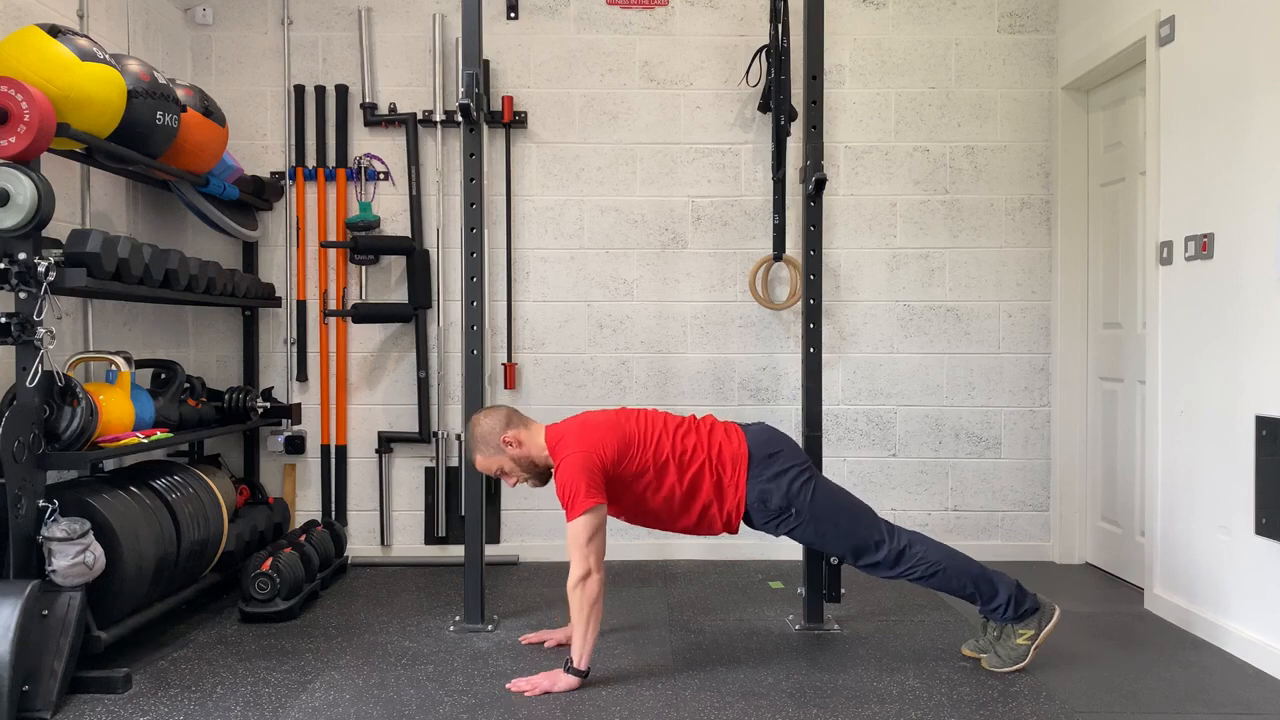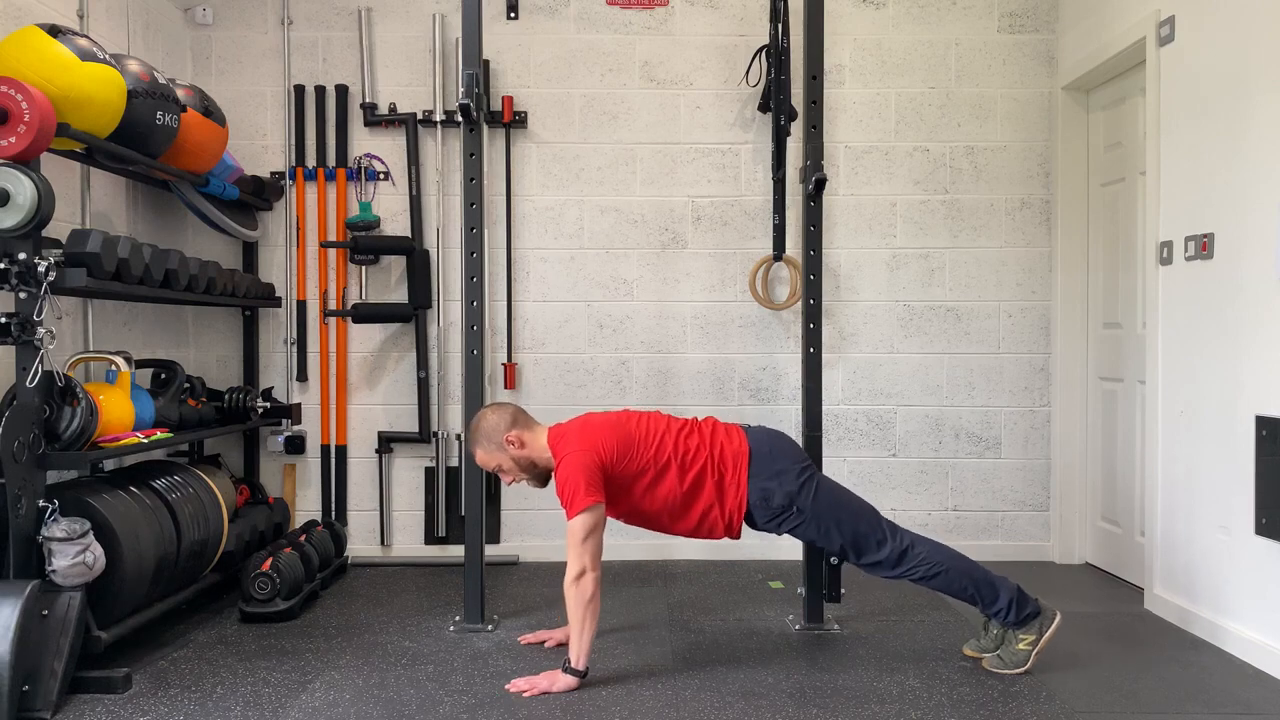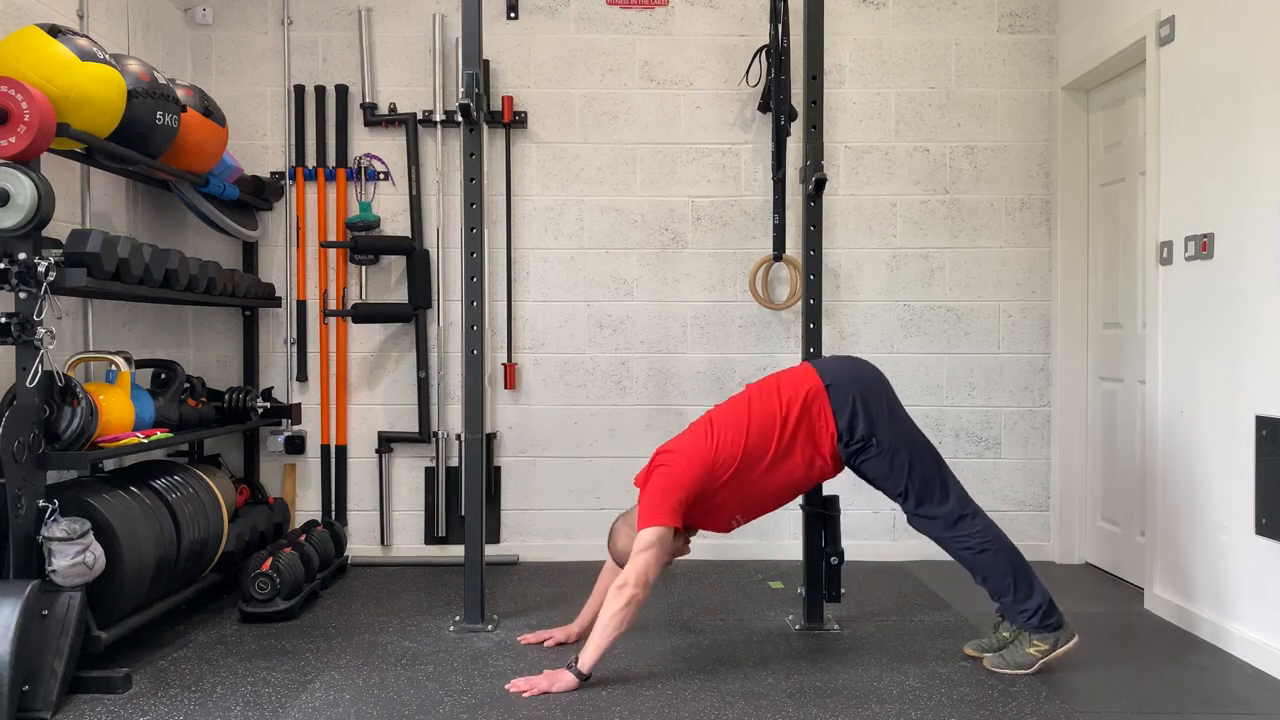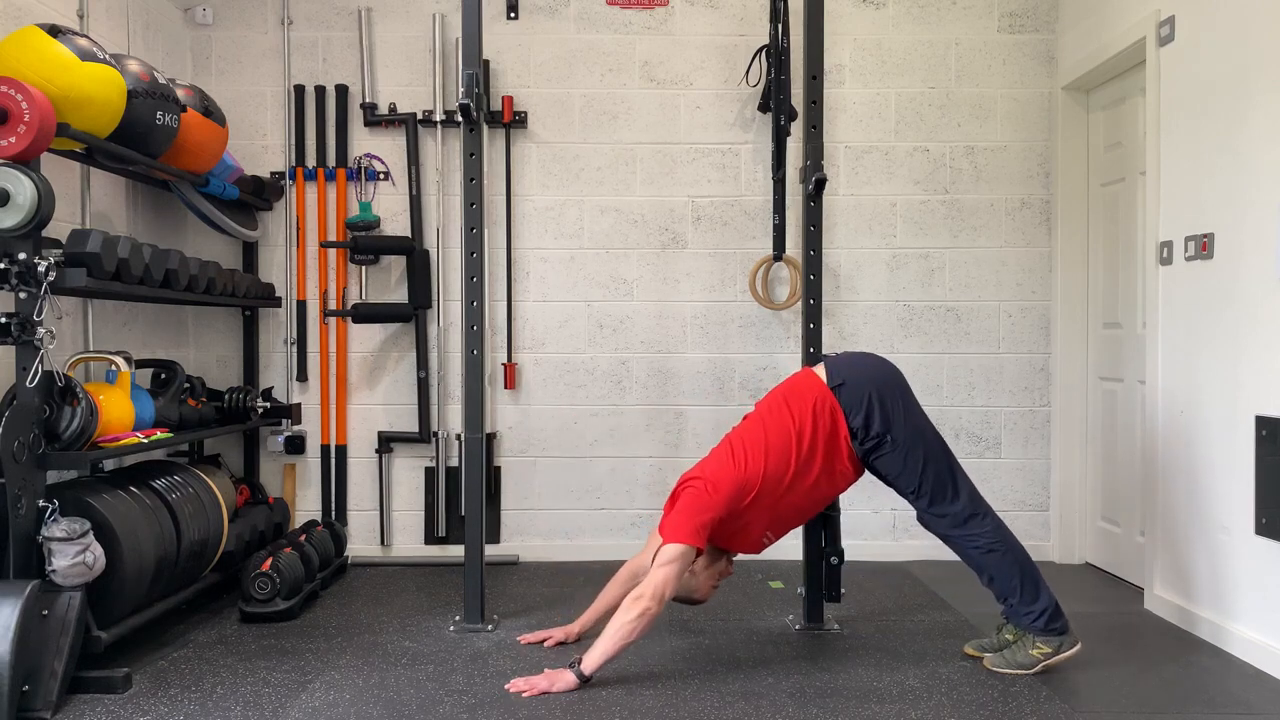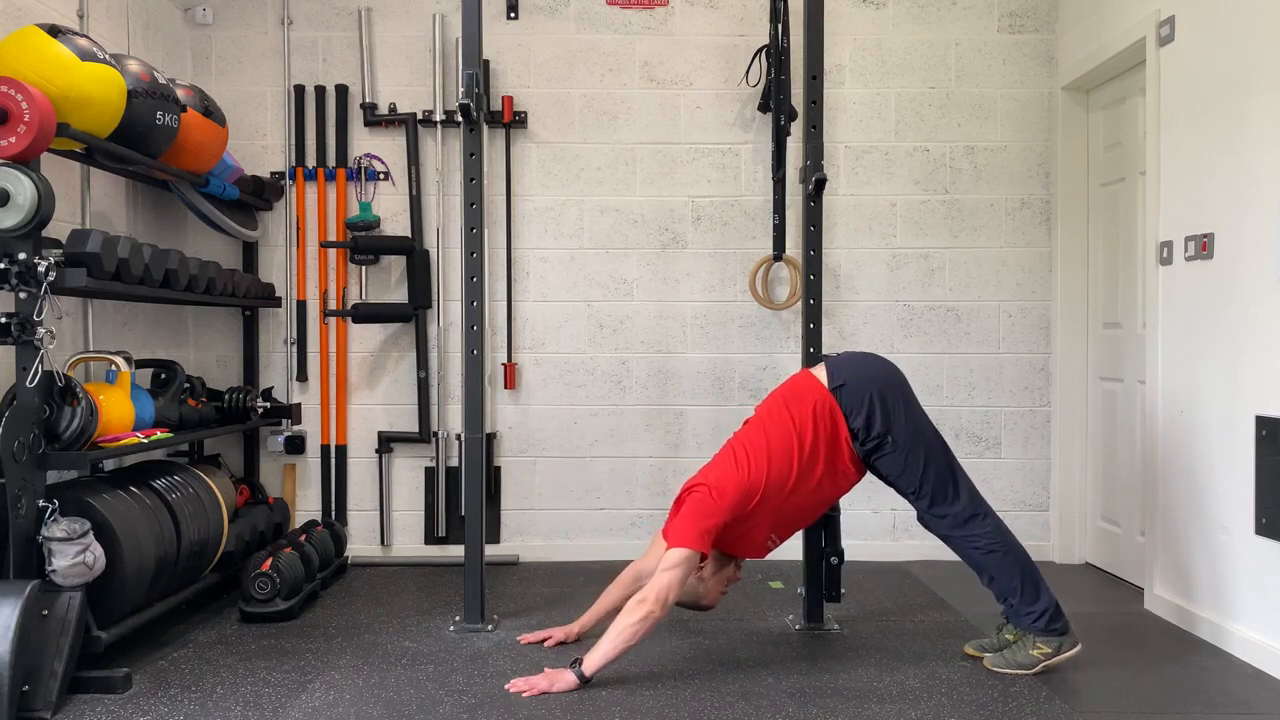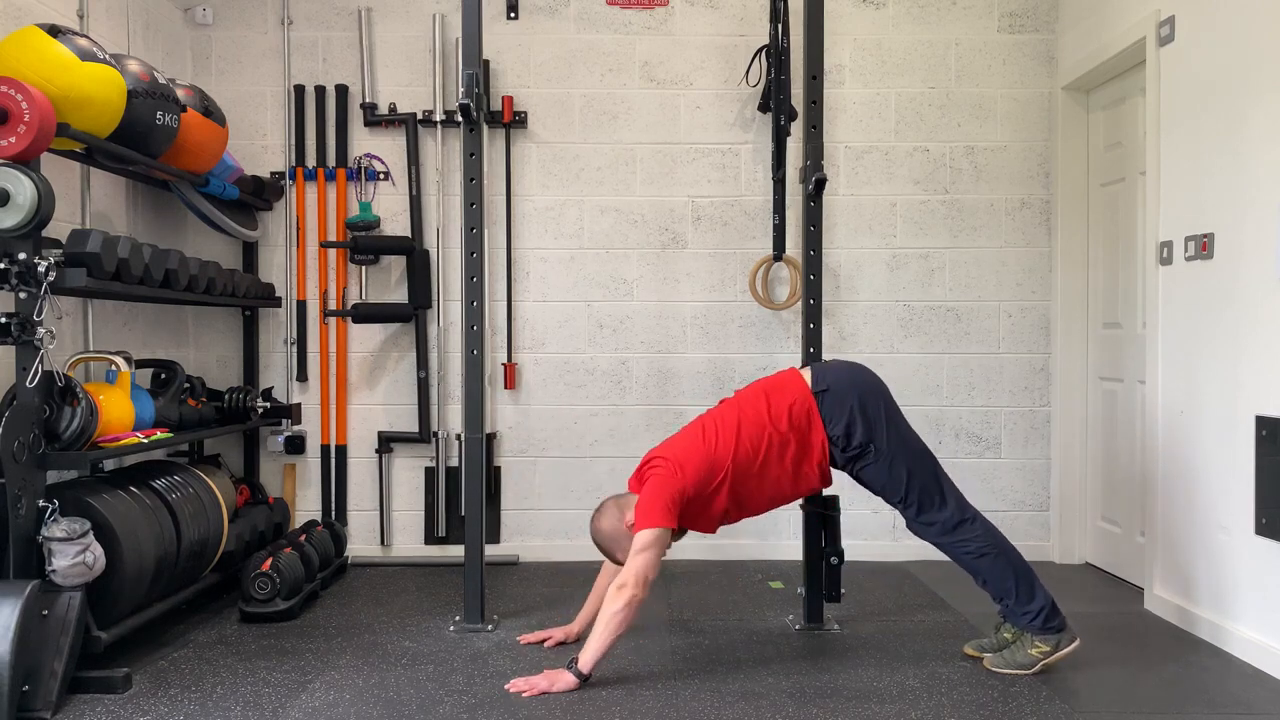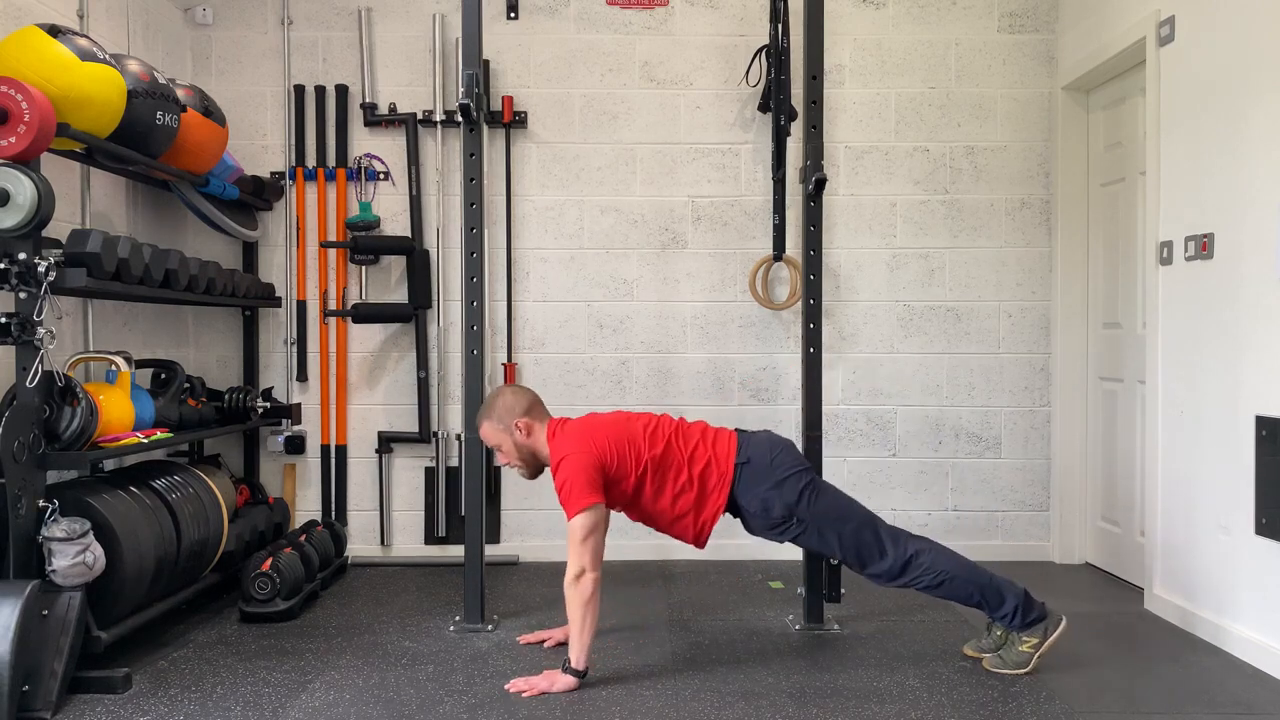
dt=0.7s
person 1, frame 1
left shoulder: (572, 458)
right shoulder: (575, 442)
left elbow: (586, 571)
right elbow: (590, 562)
left wrist: (574, 669)
right wrist: (577, 628)
left hip: (760, 481)
right hip: (749, 464)
left knee: (881, 550)
right knee: (876, 548)
left ankle: (1020, 610)
right ankle: (1001, 608)
person 1, frame 2
left shoulder: (572, 460)
right shoulder: (578, 442)
left elbow: (582, 571)
right elbow: (585, 567)
left wrist: (572, 669)
right wrist: (573, 626)
left hip: (761, 481)
right hip: (751, 470)
left knee: (884, 549)
right knee: (877, 549)
left ankle: (1024, 616)
right ankle: (1004, 616)
person 1, frame 3
left shoulder: (669, 487)
right shoulder: (669, 485)
left elbow: (631, 588)
right elbow: (622, 567)
left wrist: (577, 671)
right wrist: (576, 627)
left hip: (842, 405)
right hip: (832, 398)
left knee: (942, 512)
right knee: (936, 513)
left ankle: (1042, 625)
right ankle: (1020, 617)
person 1, frame 4
left shoulder: (700, 506)
right shoulder: (695, 505)
left elbow: (647, 599)
right elbow: (638, 567)
left wrist: (578, 672)
right wrist: (576, 627)
left hip: (856, 399)
right hip: (847, 397)
left knee: (954, 512)
right knee: (947, 513)
left ankle: (1047, 629)
right ankle: (1023, 621)
person 1, frame 5
left shoulder: (704, 509)
right shoulder: (700, 509)
left elbow: (651, 602)
right elbow: (641, 569)
left wrist: (578, 672)
right wrist: (576, 627)
left hip: (858, 399)
right hip: (848, 395)
left knee: (955, 514)
right knee: (948, 514)
left ankle: (1046, 630)
right ankle: (1024, 621)
person 1, frame 6
left shoulder: (660, 486)
right shoulder: (655, 481)
left elbow: (632, 587)
right elbow: (619, 565)
left wrist: (577, 671)
right wrist: (577, 625)
left hip: (837, 407)
right hip: (827, 406)
left knee: (942, 518)
right knee: (933, 518)
left ankle: (1044, 626)
right ankle: (1020, 619)
person 1, frame 7
left shoulder: (572, 456)
right shoulder: (580, 439)
left elbow: (583, 571)
right elbow: (586, 564)
left wrist: (573, 670)
right wrist: (573, 628)
left hip: (754, 481)
right hip: (748, 468)
left knee: (883, 556)
right knee: (881, 552)
left ankle: (1026, 619)
right ankle: (1010, 615)
